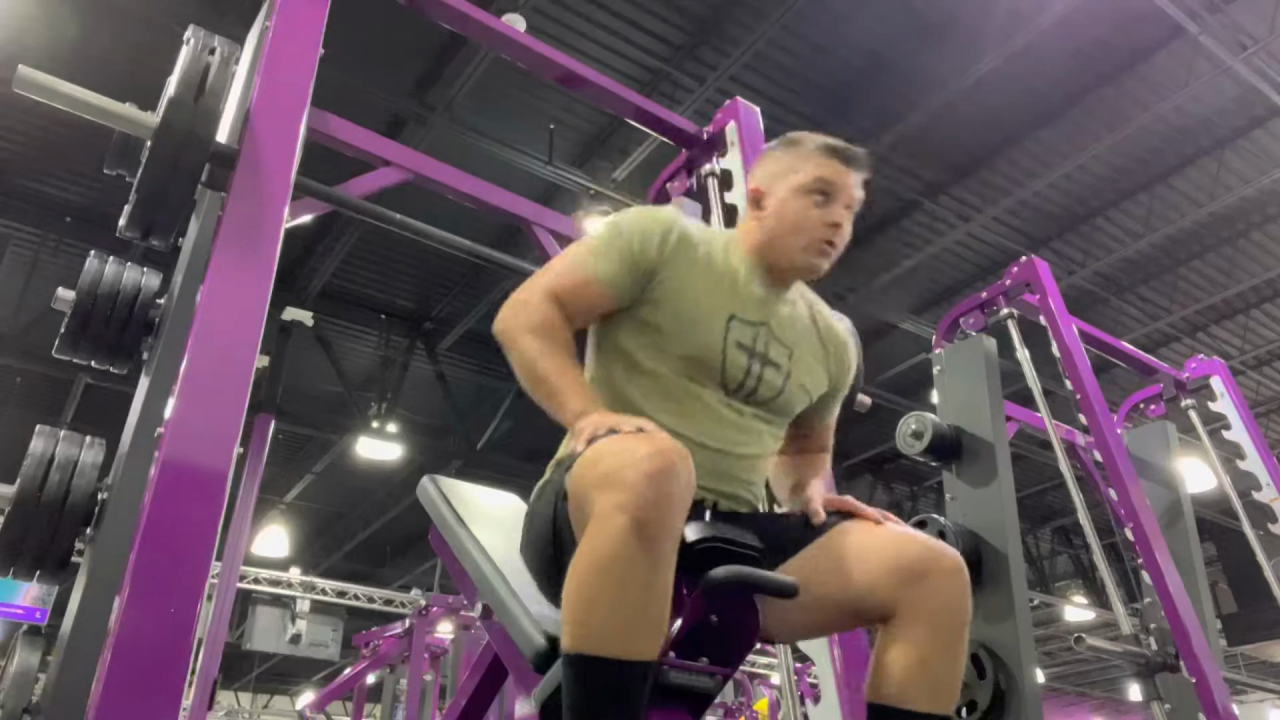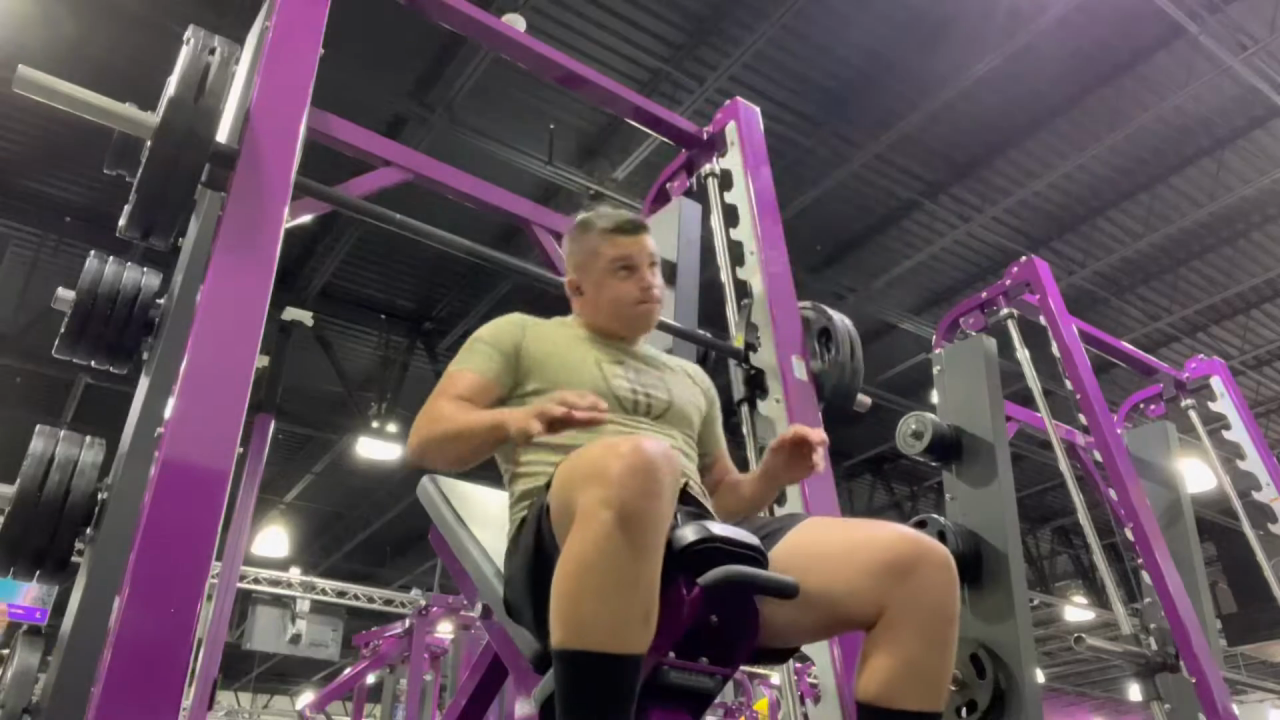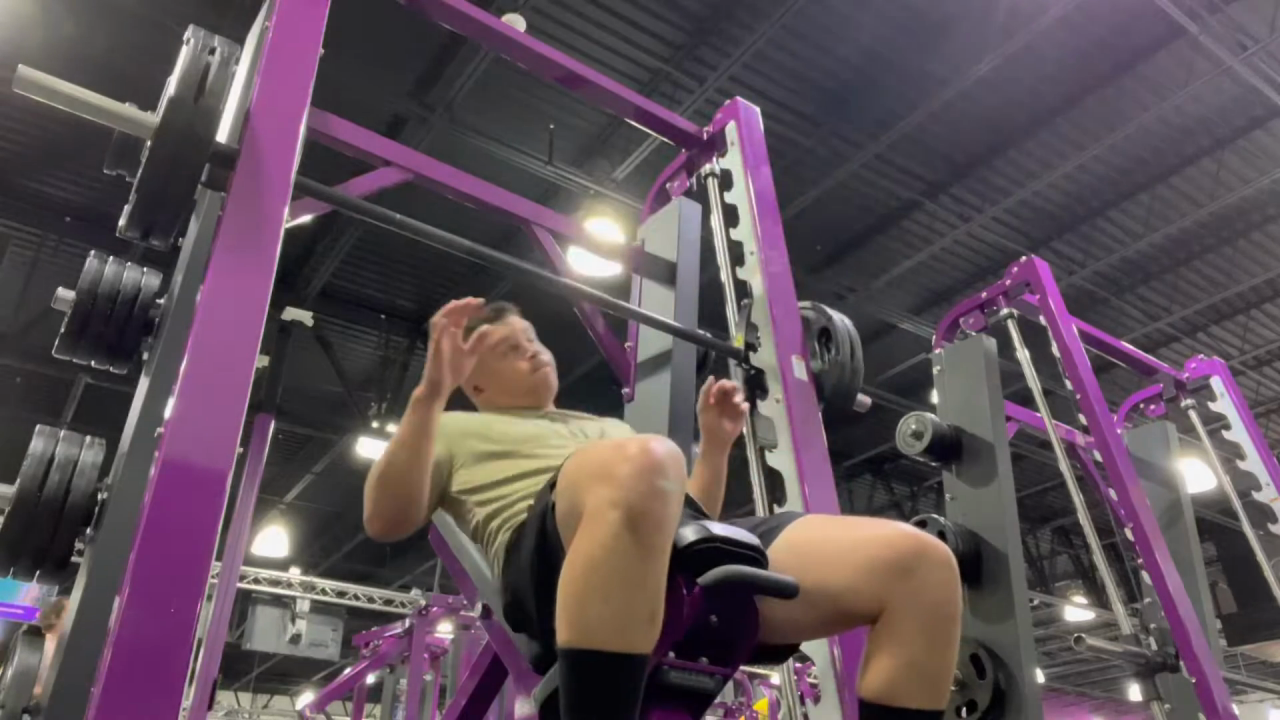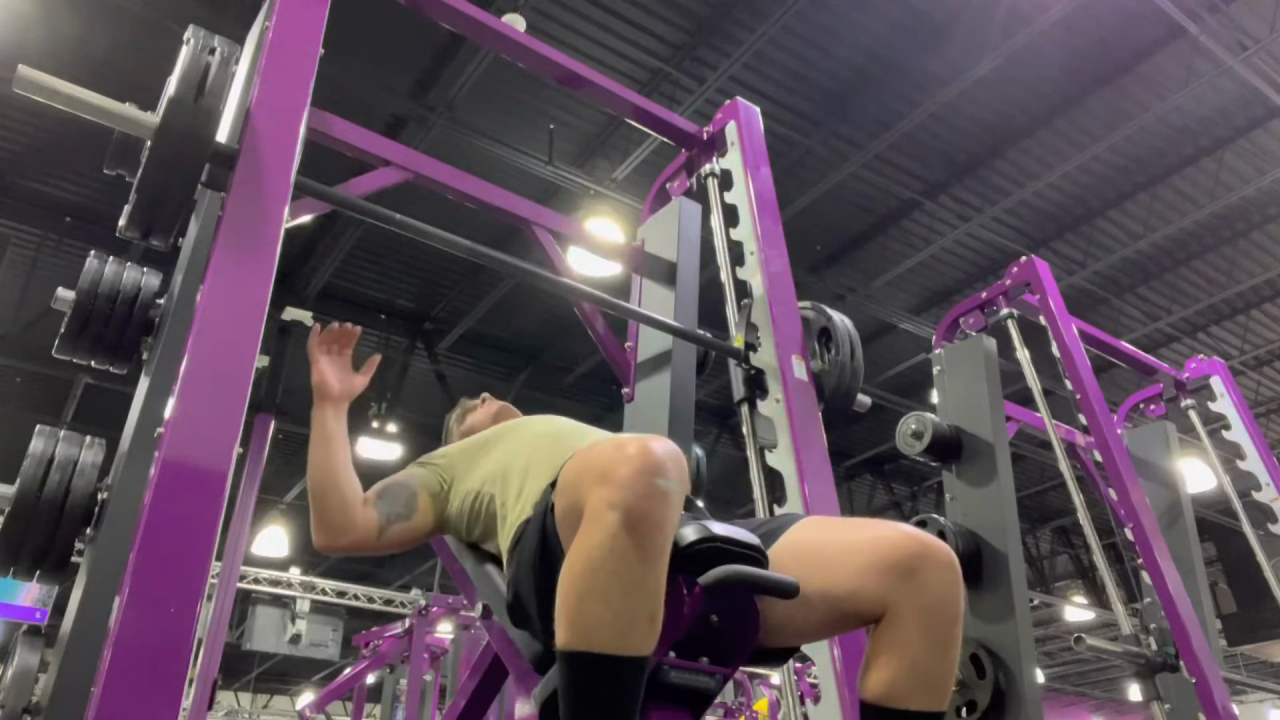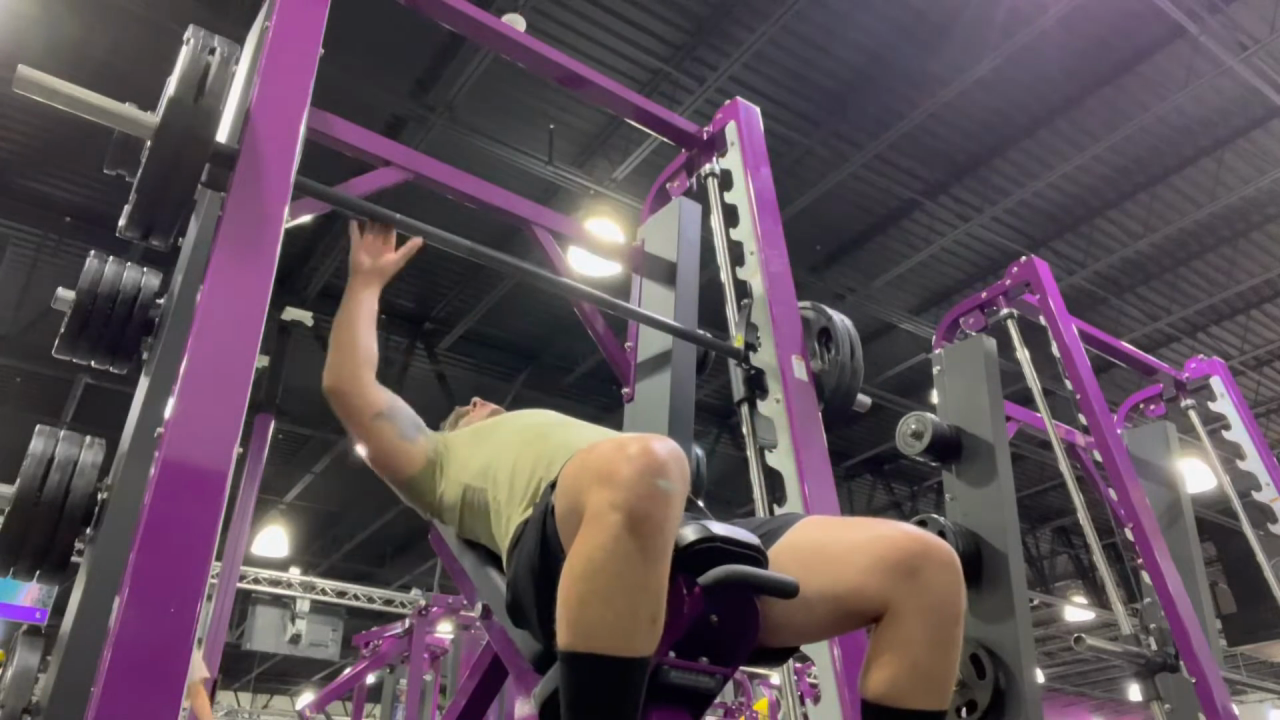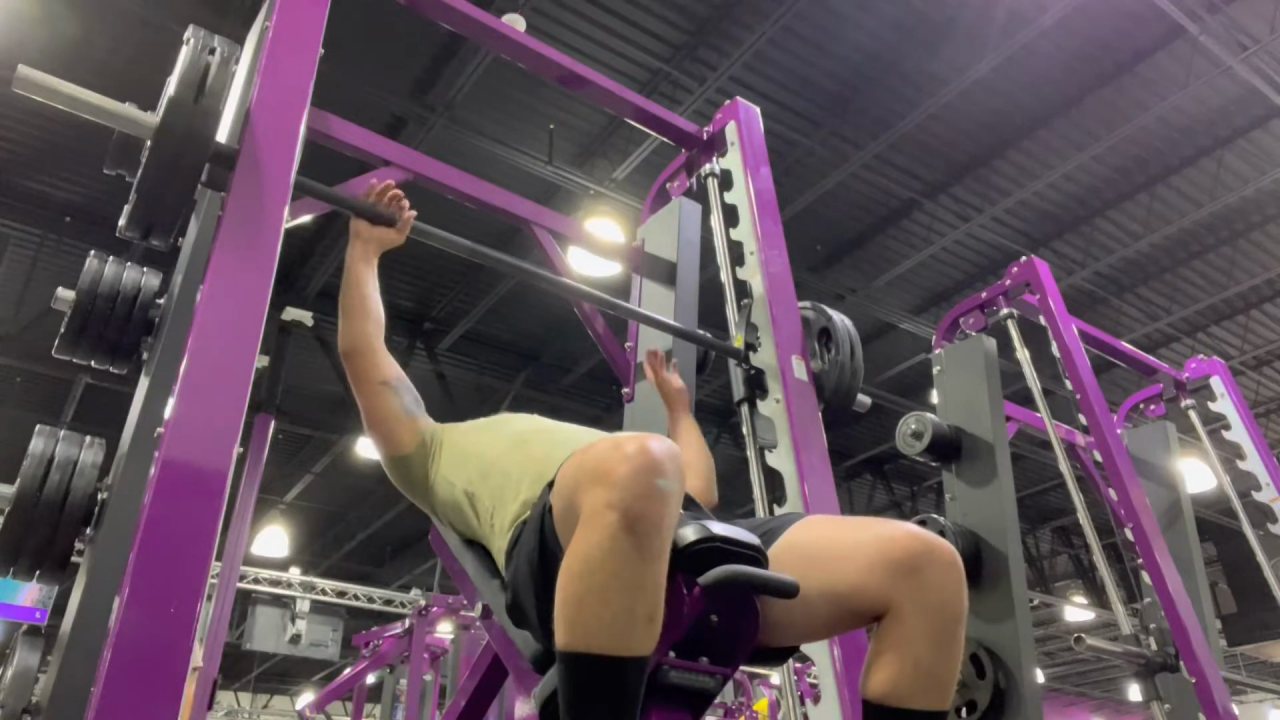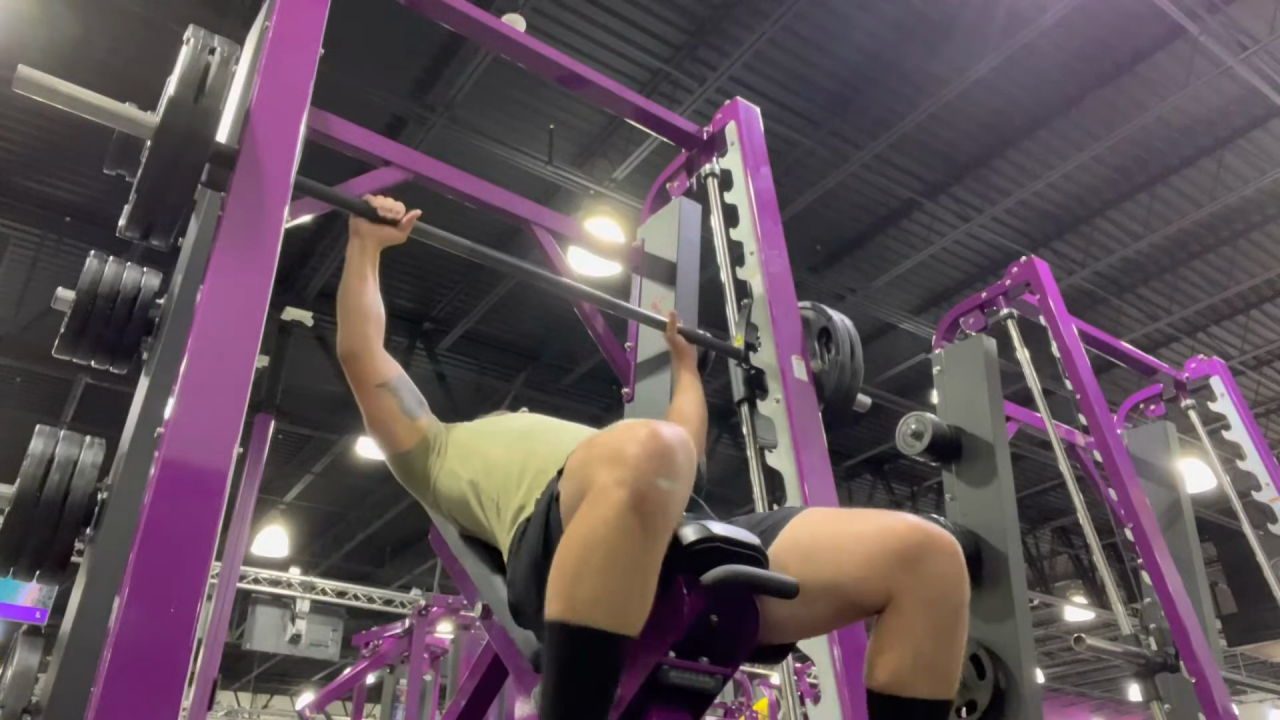
dt=0.5s
person 1, frame 1
left shoulder: (831, 341)
right shoulder: (663, 240)
right elbow: (523, 313)
left wrist: (810, 492)
right wrist: (589, 412)
right hip: (599, 508)
left knee: (936, 573)
right knee: (649, 467)
person 1, frame 2
left shoulder: (689, 380)
right shoulder: (518, 338)
right elbow: (427, 440)
left wrist: (773, 474)
right wrist: (522, 419)
right hip: (573, 548)
left knee: (919, 566)
right knee: (636, 465)
person 1, frame 3
left shoulder: (609, 428)
right shoulder: (455, 431)
right elbow: (385, 519)
left wrist: (716, 442)
right wrist: (432, 388)
right hip: (556, 556)
left knee: (920, 563)
right knee: (642, 463)
person 1, frame 4
right shoulder: (450, 470)
right elbow: (341, 528)
right wrist: (330, 403)
right hip: (565, 550)
left knee: (922, 567)
right knee: (641, 468)
person 1, frame 5
right shoulder: (442, 460)
right elbow: (347, 387)
right wrist: (366, 281)
right hip: (571, 548)
left knee: (924, 565)
right knee: (643, 467)
person 1, frame 6
left shoulder: (616, 475)
right shoulder: (437, 449)
right elbow: (361, 350)
left wrist: (677, 405)
right wrist: (366, 246)
right hip: (561, 553)
left knee: (924, 564)
right knee: (638, 469)
person 1, frame 7
left shoulder: (612, 463)
right shoulder: (440, 449)
left elbow: (687, 446)
right elbow: (360, 351)
left wrist: (684, 359)
right wrist: (365, 244)
right hip: (561, 543)
left knee: (926, 556)
right knee: (646, 451)
